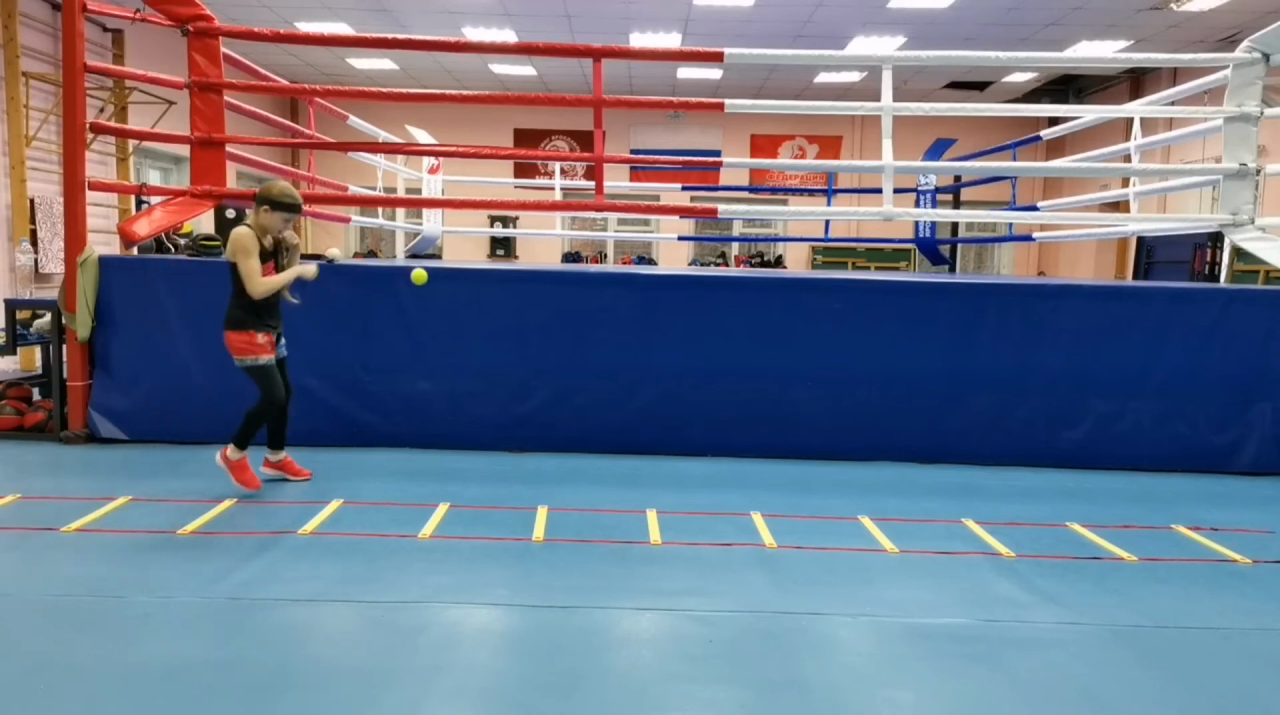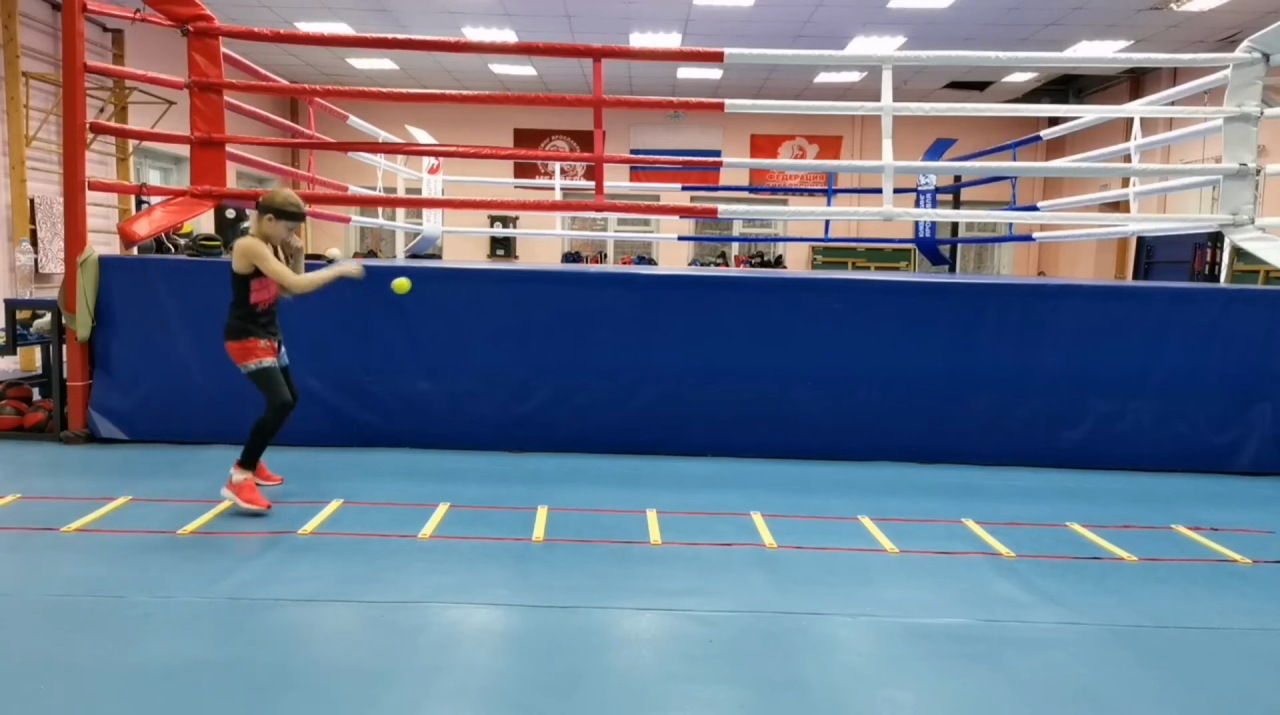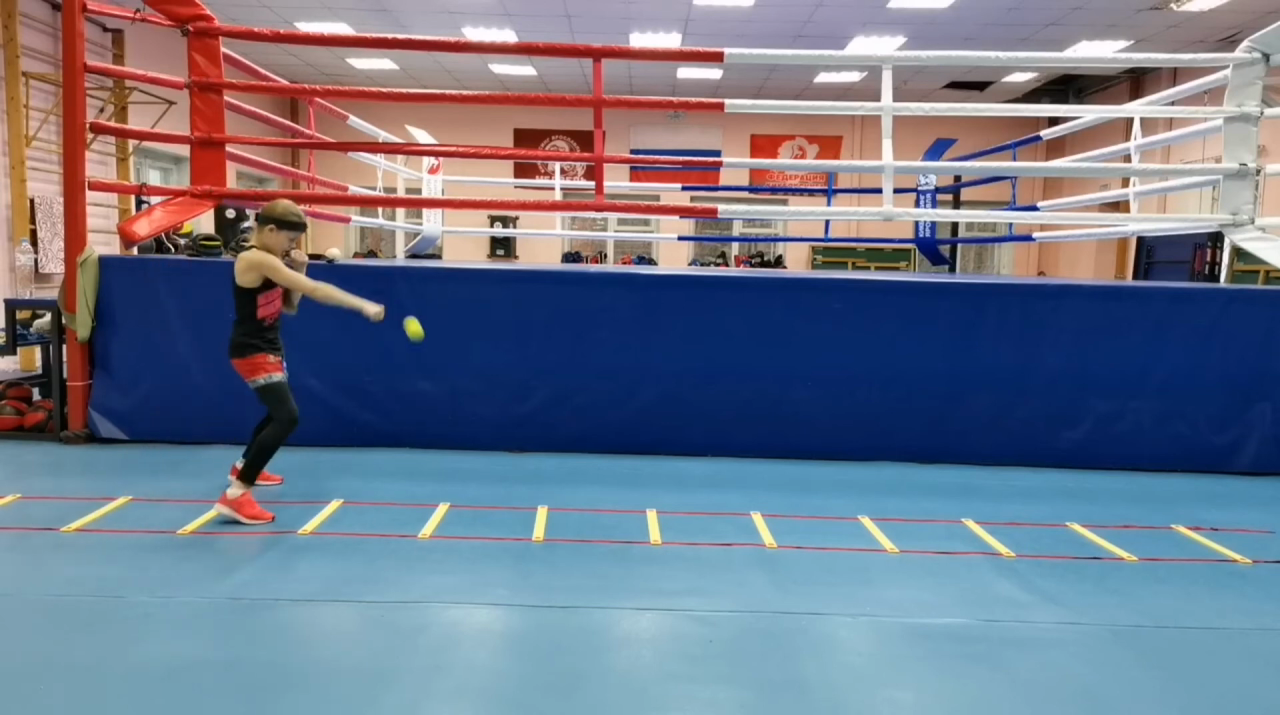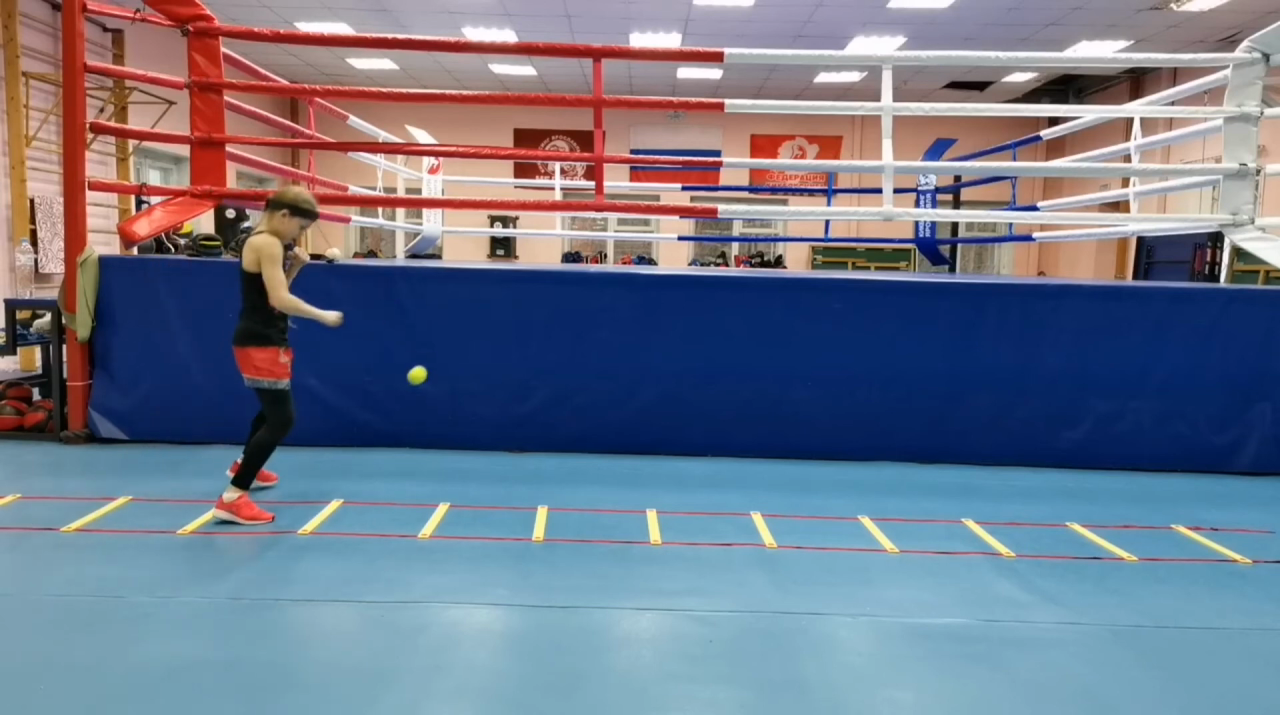
dt=0.1s
person 1, frame 1
left shoulder: (273, 238)
right shoulder: (243, 236)
left elbow: (284, 289)
right elbow: (257, 289)
left wrist: (294, 252)
right wrist: (299, 271)
left hip: (270, 328)
right hip: (245, 330)
left knee: (282, 393)
right knee: (274, 396)
left ankle: (276, 457)
right ankle: (235, 453)
person 1, frame 2
left shoulder: (272, 245)
right shoulder: (249, 246)
left elbow: (286, 290)
right elbow: (295, 285)
left wrist: (296, 256)
right wrist: (339, 269)
left hip: (267, 335)
right hip: (246, 338)
left knee: (288, 398)
right knee: (280, 402)
left ankle: (249, 463)
right ankle: (240, 479)
person 1, frame 3
left shoulder: (271, 258)
right shoulder: (256, 260)
left elbow: (290, 305)
right elbow: (313, 290)
left wrist: (299, 270)
right wrist: (363, 305)
left hip: (269, 350)
right hip: (253, 353)
left knee: (281, 413)
right knee: (287, 418)
left ankle: (244, 466)
right ankle: (235, 495)
person 1, frame 4
left shoulder: (264, 241)
right shoulder: (267, 245)
right elbow: (282, 301)
left wrist: (294, 266)
right wrist: (323, 316)
left hip: (263, 340)
right hip: (262, 344)
left knee: (274, 408)
right knee: (281, 420)
left ankle: (246, 465)
right ankle: (233, 500)
